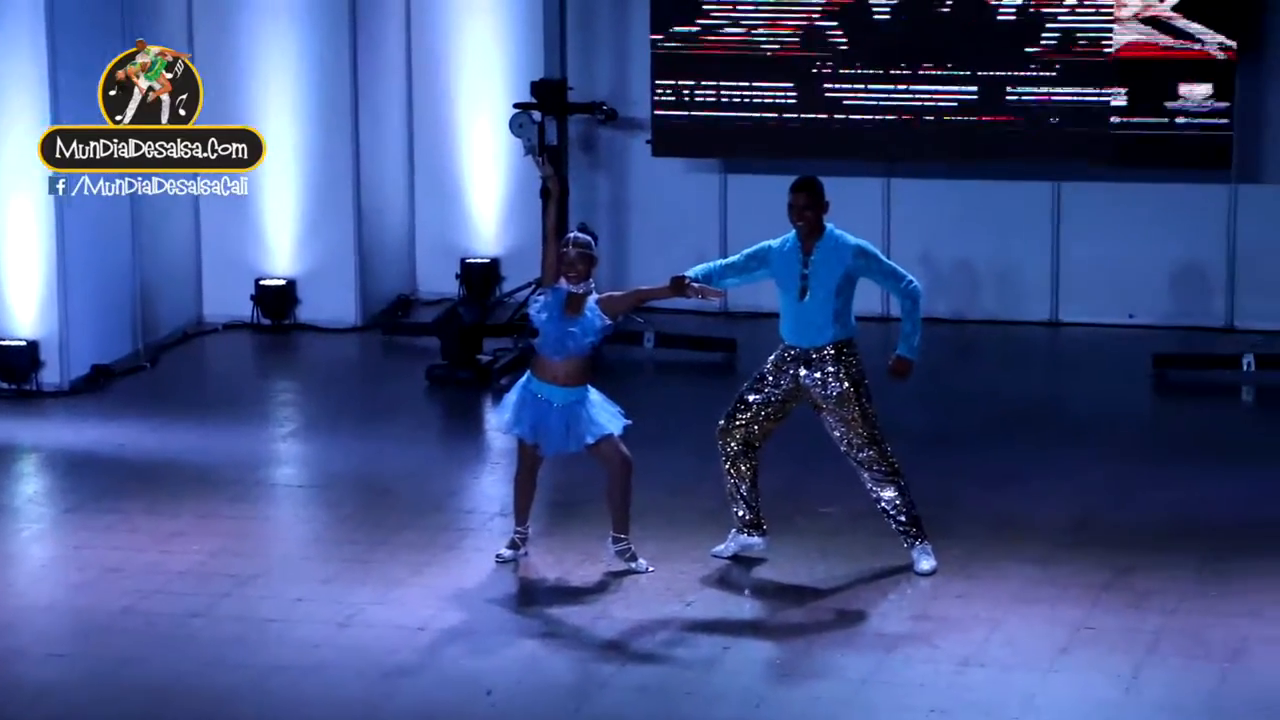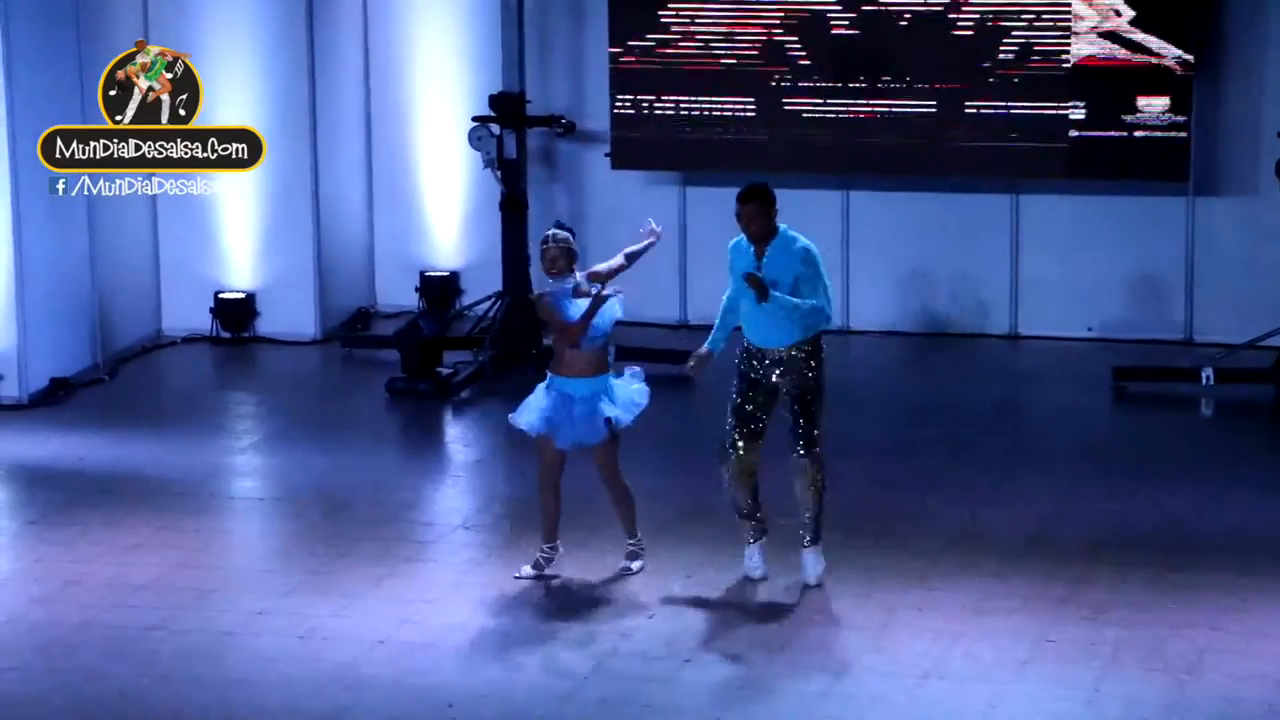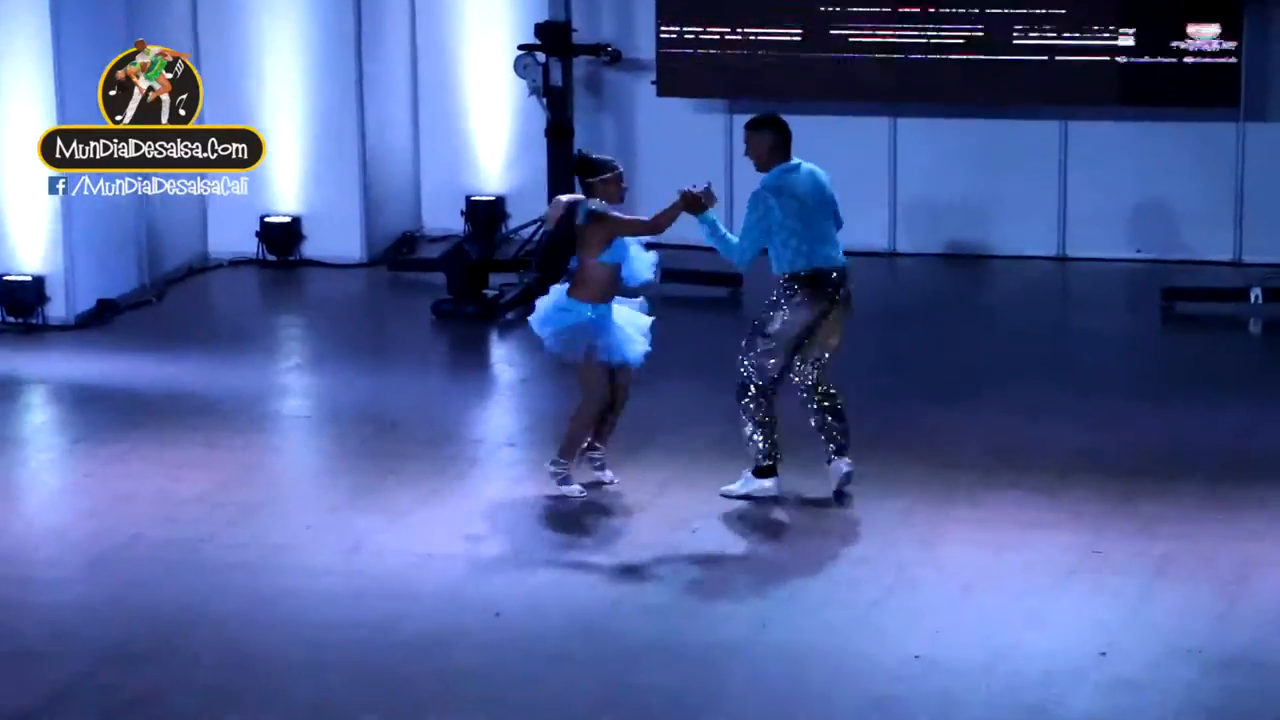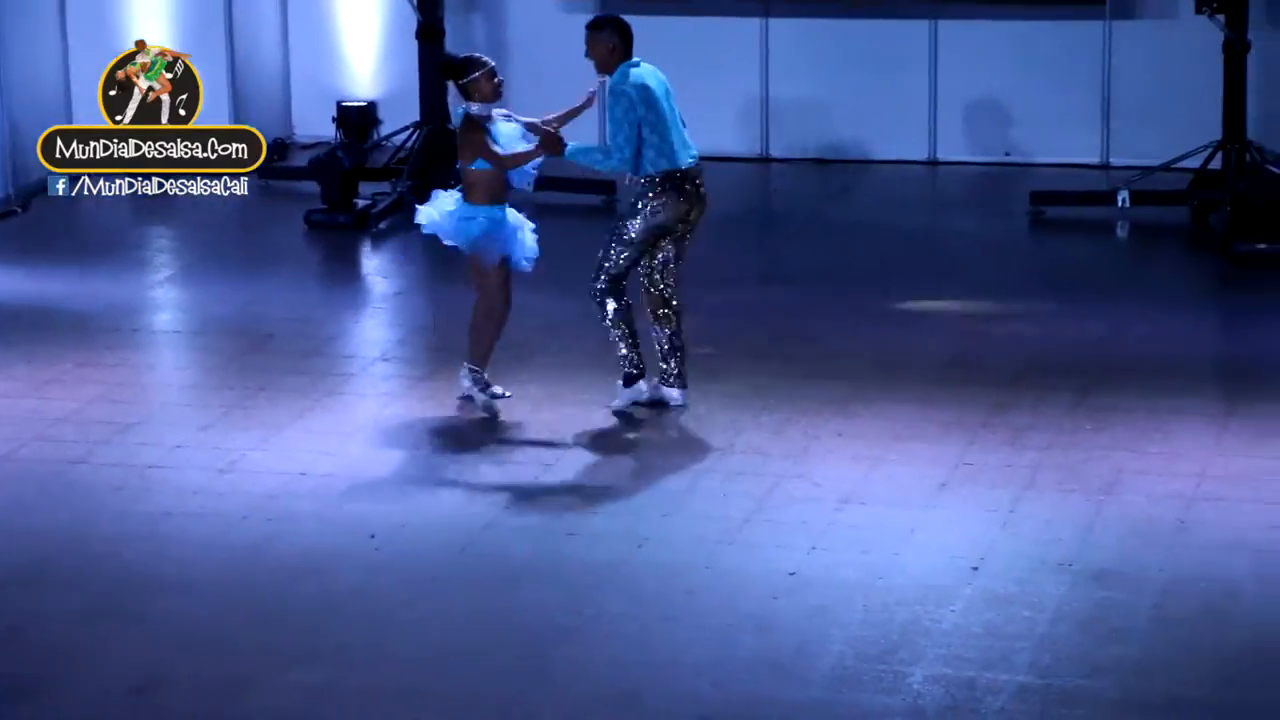
dt=1s
person 1, frame 1
left shoulder: (852, 252)
right shoulder: (775, 252)
left elbow: (908, 289)
right elbow: (726, 269)
left wrist: (906, 350)
right wrist: (690, 277)
left hip: (833, 363)
right hip: (788, 360)
left knee: (868, 453)
right knee: (734, 433)
left ankle: (917, 542)
right ankle: (748, 530)
person 1, frame 2
left shoulder: (802, 252)
right shoulder: (737, 250)
left elbow: (822, 313)
left wrist: (771, 295)
right wrist: (711, 345)
left hip: (799, 358)
right hip: (754, 358)
left knee: (805, 452)
right knee: (738, 453)
left ankle: (812, 544)
right ankle: (755, 539)
person 1, frame 3
left shoulder: (769, 193)
right shoulder: (816, 176)
left elbow: (740, 255)
left wrist: (704, 217)
left hip: (799, 292)
right hip: (835, 286)
left knee: (756, 377)
right knee: (812, 377)
left ankle: (763, 475)
right ankle: (839, 458)
person 1, frame 4
left shoulder: (623, 91)
right shoulder: (650, 76)
left elbow: (620, 160)
left wrist: (567, 151)
left hip: (663, 193)
right hip: (689, 185)
left knee: (608, 282)
right knee: (659, 285)
left ankle: (632, 378)
right ankle: (672, 383)
person 2, frame 1
left shoulder: (602, 306)
right shoulder: (550, 292)
left elbow: (642, 295)
right elbow: (548, 240)
left wrist: (681, 290)
right wrist: (553, 194)
left hip: (577, 400)
right hip: (537, 394)
left knee: (620, 462)
right knee: (527, 466)
left ankle: (621, 542)
right ankle: (520, 536)
person 2, frame 2
left shoulder: (592, 278)
right shoulder: (545, 302)
left elbow: (622, 259)
right elbow: (572, 339)
left wrist: (650, 241)
right wrist: (592, 301)
left hip: (598, 393)
right hip: (561, 395)
left knee: (610, 475)
right knee: (549, 478)
left ankle: (634, 544)
right ankle: (548, 551)
person 2, frame 3
left shoulder: (578, 214)
right shoulder: (608, 222)
right elbow: (652, 226)
right wrist: (683, 203)
left hip: (589, 311)
right hip: (585, 315)
left knee: (620, 387)
right knee: (597, 396)
left ankle: (594, 451)
right ankle: (560, 465)
person 2, frame 4
left shoulder: (499, 117)
right shoulder: (471, 128)
left elbow: (546, 126)
right elbow: (502, 162)
left wrist: (583, 105)
right wrist: (541, 148)
left hip: (495, 218)
right hip: (477, 221)
left knee: (494, 300)
right knee: (496, 302)
left ankle: (476, 373)
right ankle: (475, 374)
